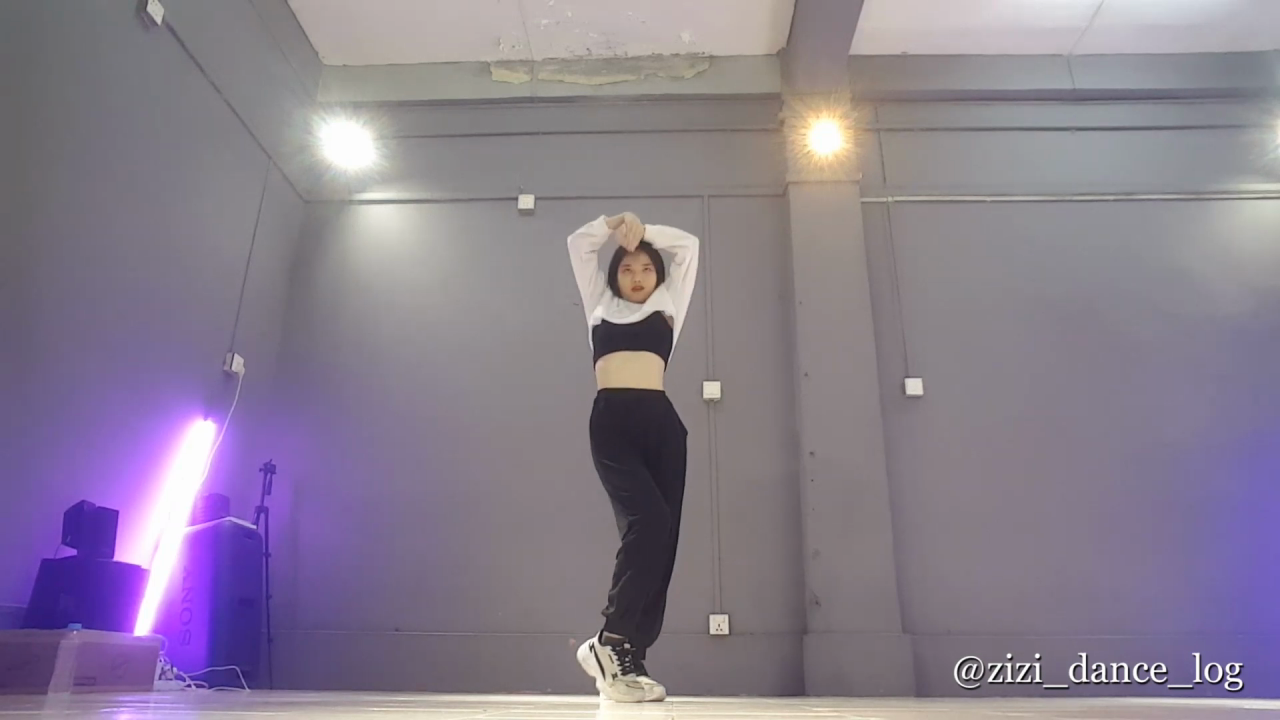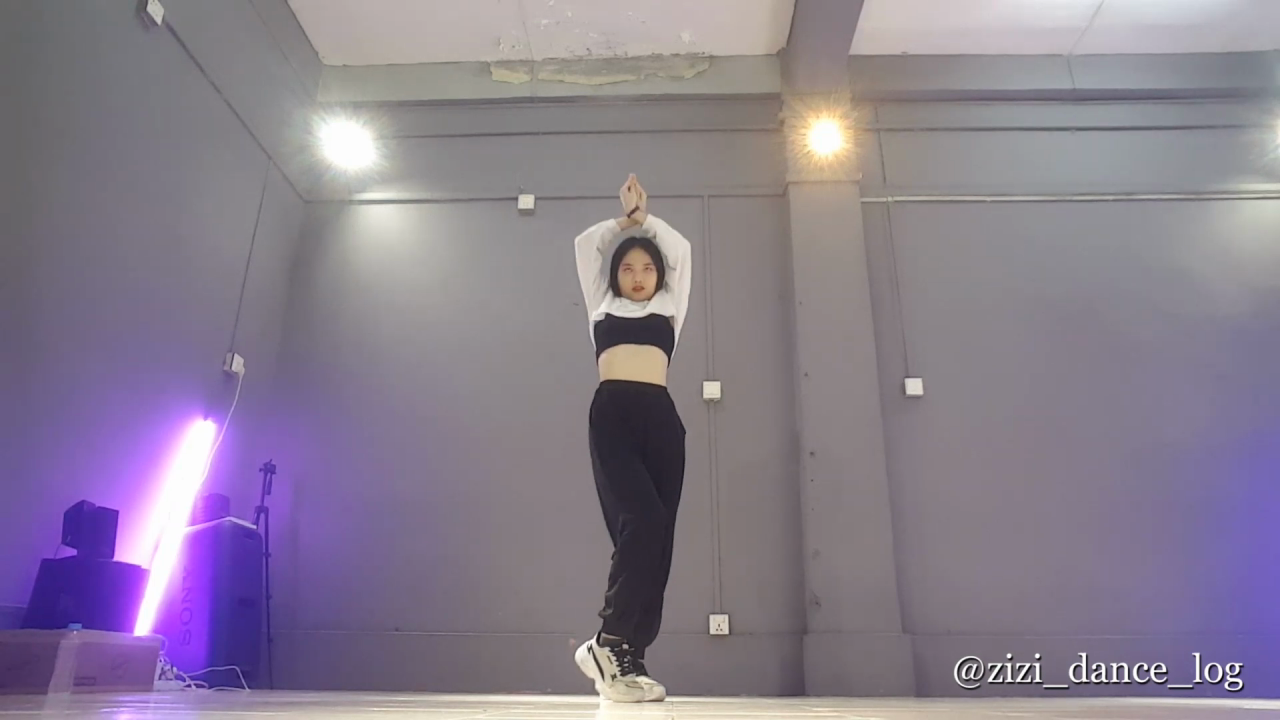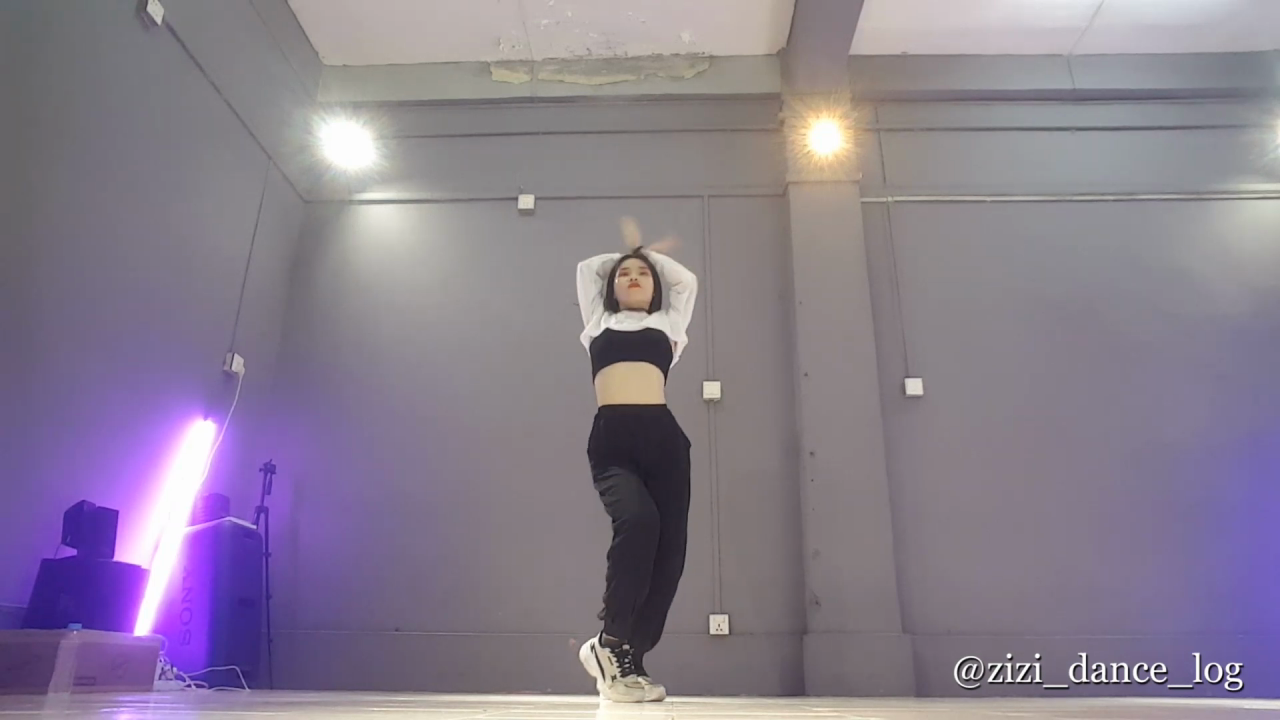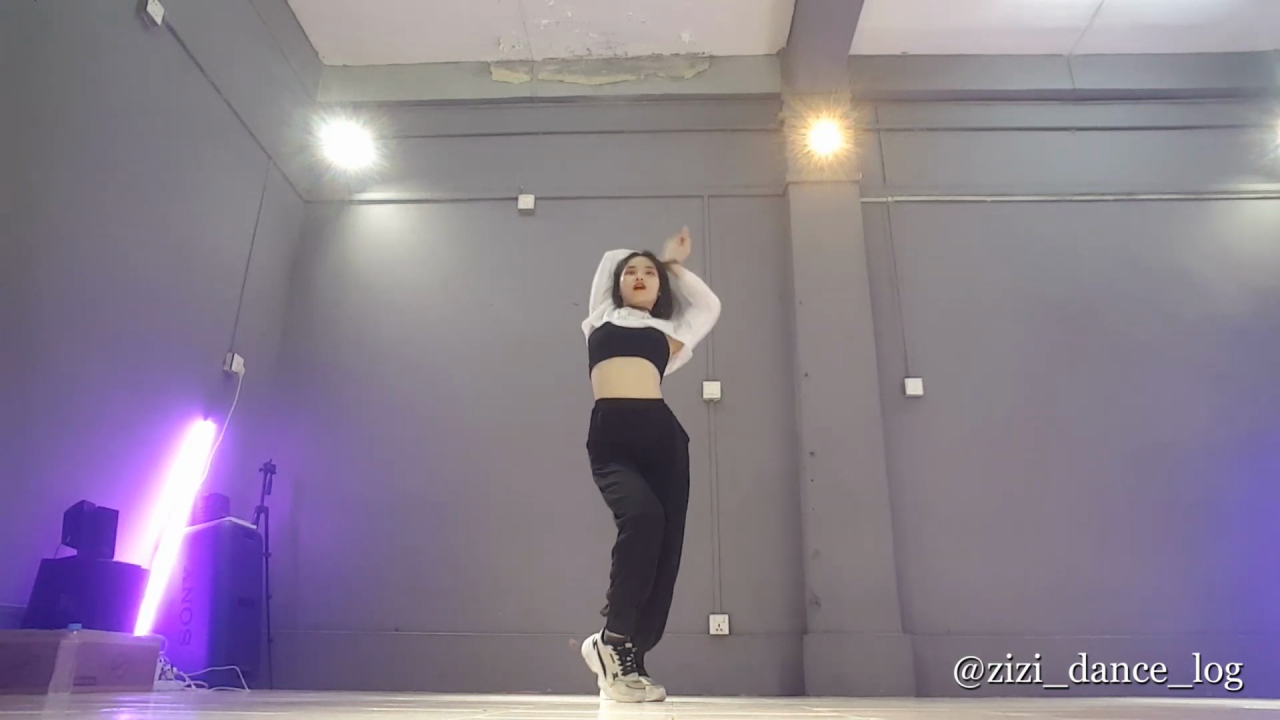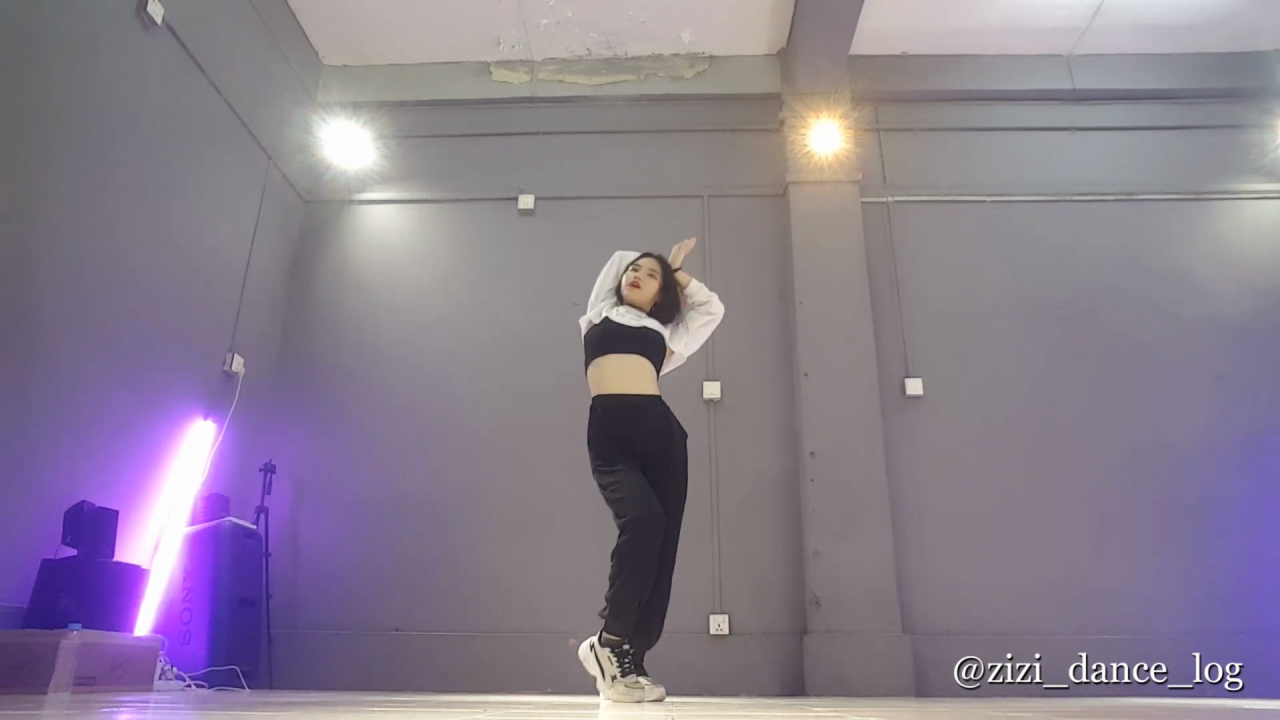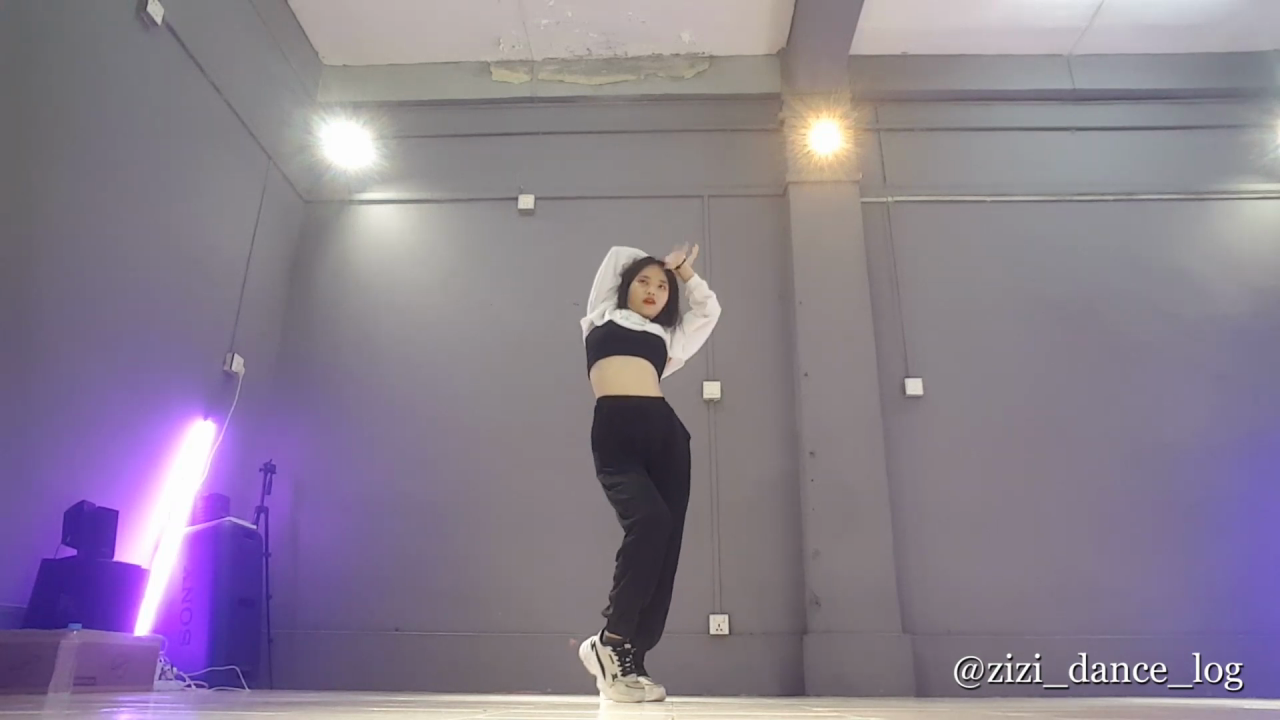
dt=0.4s
person 1, frame 1
left shoulder: (668, 305)
right shoulder: (600, 305)
left elbow: (689, 246)
right elbow: (578, 244)
left wrist: (644, 230)
right wrist: (616, 225)
left hip: (661, 422)
right hip: (612, 422)
left knee: (663, 534)
right knee: (648, 522)
left ankle: (628, 658)
right ankle: (610, 643)
person 1, frame 2
left shoulder: (669, 308)
right shoulder: (603, 305)
left elbow: (681, 248)
right elbow: (586, 243)
left wrist: (643, 215)
right wrist: (627, 219)
left hip: (661, 417)
right hip: (612, 415)
left knee: (657, 532)
right knee: (638, 521)
left ankle: (625, 655)
right ankle: (611, 644)
person 1, frame 3
left shoulder: (666, 325)
right shoulder: (598, 322)
left elbow: (687, 282)
right elbow: (586, 269)
left wrist: (647, 253)
right wrist: (627, 255)
left hip: (663, 437)
right hip: (612, 440)
left knee: (670, 547)
right knee: (637, 522)
left ankle: (627, 657)
right ankle: (611, 644)
person 1, frame 4
left shoulder: (667, 331)
right shoulder: (602, 315)
left elbow: (709, 303)
right elbow: (607, 258)
left wrist: (672, 265)
right wrist: (648, 258)
left hip: (662, 435)
right hip: (611, 436)
left knee: (667, 542)
right knee: (642, 519)
left ankle: (630, 657)
right ankle: (613, 640)
person 1, frame 5
left shoulder: (664, 333)
right shoulder: (601, 312)
left elbow: (712, 308)
right elbow: (617, 258)
left wrist: (676, 271)
right wrist: (641, 259)
left hip: (661, 432)
right hip: (610, 435)
left knee: (663, 541)
right knee: (642, 521)
left ankle: (630, 658)
right ankle: (610, 644)
person 1, frame 6
left shoulder: (668, 337)
right shoulder: (603, 314)
left elbow: (709, 310)
right elbow: (616, 255)
left wrist: (681, 270)
right wrist: (656, 262)
left hip: (665, 434)
right hip: (615, 438)
left knee: (665, 542)
right knee: (649, 522)
left ankle: (630, 660)
right ankle: (611, 643)
